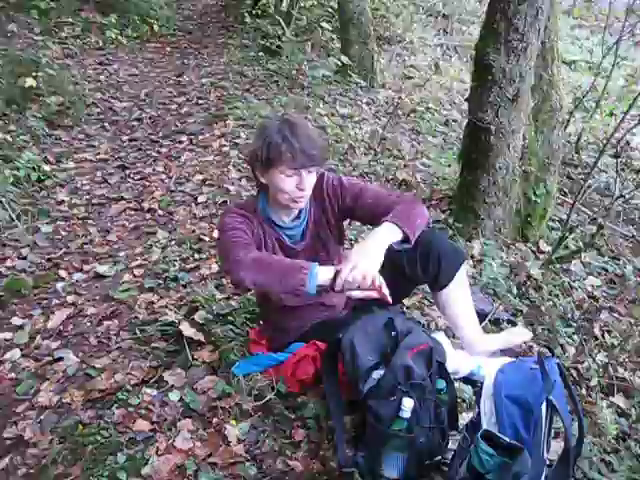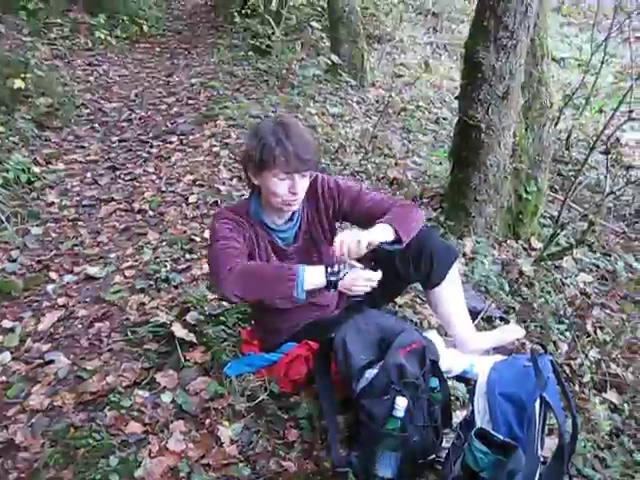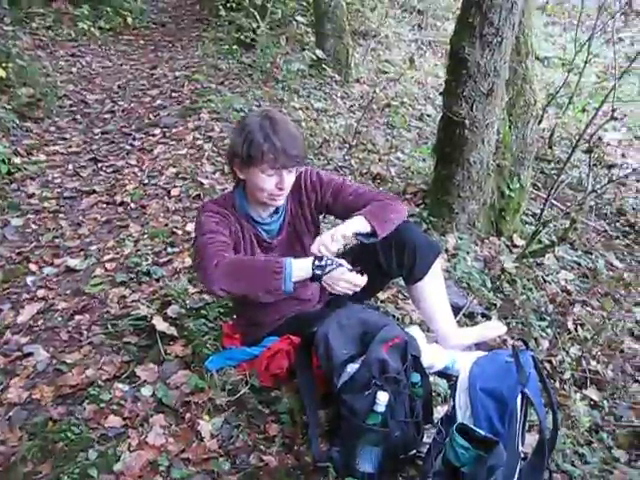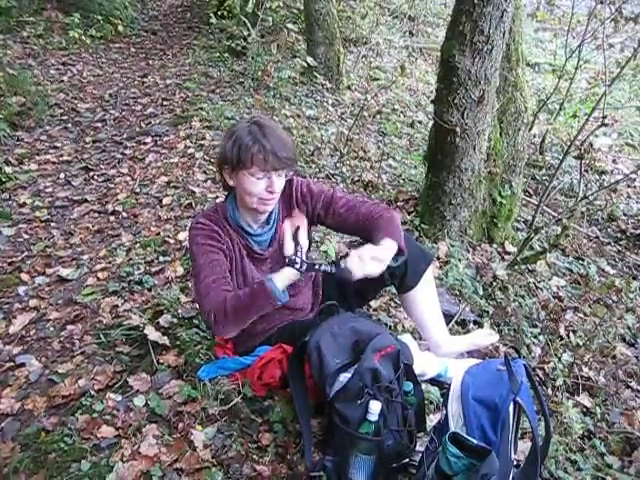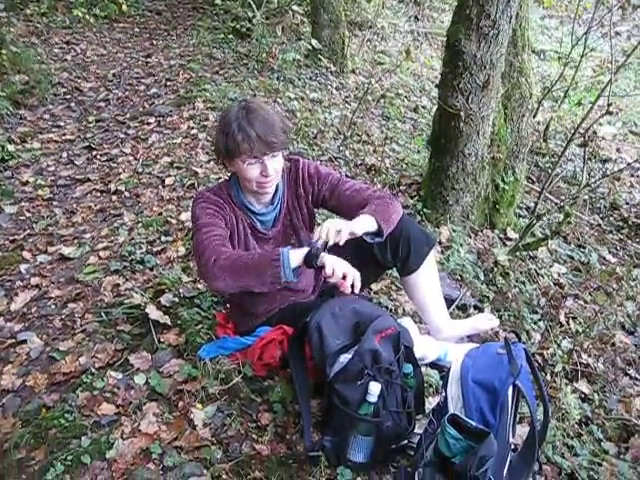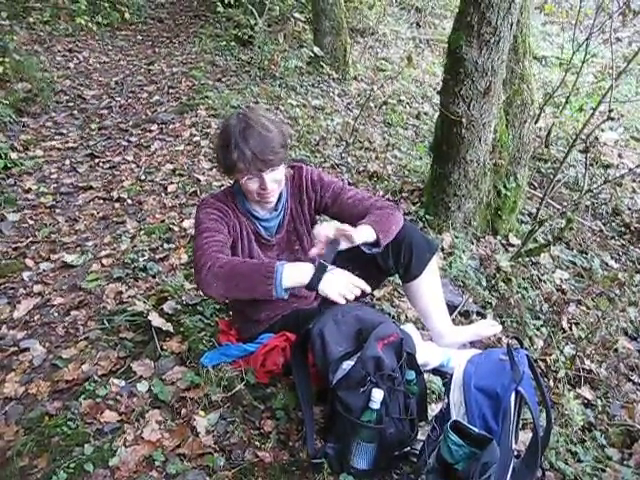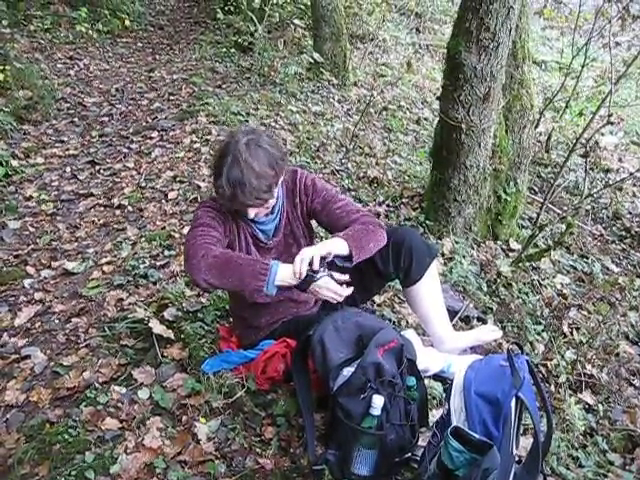
dt=0.5s
person 1, frame 1
left shoulder: (327, 190)
right shoulder: (240, 220)
left elbow: (413, 208)
right elbow: (243, 269)
left wrist: (377, 242)
right wrist: (334, 275)
left hip: (352, 297)
right hip: (303, 332)
left knee: (432, 244)
left ankle: (473, 343)
person 1, frame 2
left shoulder: (323, 191)
right shoulder: (232, 223)
left elbow: (408, 213)
right elbow: (229, 279)
left wrist: (369, 235)
right wrist: (329, 275)
left hip: (342, 297)
right hip: (295, 332)
left knee: (425, 242)
left ankle: (465, 341)
person 1, frame 3
left shoulder: (307, 184)
right shoulder: (218, 216)
left elbow: (392, 206)
right elbow: (215, 273)
left wrist: (344, 229)
right wrist: (314, 268)
left hip: (324, 291)
right hip: (277, 327)
left knee: (406, 237)
left ankle: (448, 337)
person 1, frame 4
left shoulder: (297, 194)
right shoulder: (209, 229)
left elbow: (383, 216)
right elbow: (220, 321)
left wrist: (383, 252)
right wrist: (290, 271)
left hip: (314, 299)
right hip: (269, 335)
left knee: (402, 248)
left ankle: (440, 344)
person 1, frame 5
left shoulder: (300, 174)
right shoulder: (212, 205)
left elbow: (387, 204)
right elbow: (215, 271)
left wrist: (354, 227)
right wrist: (308, 255)
left hip: (317, 282)
right hip: (269, 316)
left knee: (402, 229)
left ankle: (440, 329)
person 1, frame 6
left shoulder: (303, 181)
right shoulder: (217, 210)
left elbow: (387, 213)
right elbow: (210, 275)
left wrist: (354, 236)
right wrist: (308, 274)
left hip: (319, 290)
right hip: (273, 323)
left knee: (406, 236)
left ankle: (442, 334)
person 1, frame 7
left shoulder: (300, 185)
right shoulder: (215, 213)
left elbow: (372, 229)
right elbow: (200, 264)
left wrist: (326, 247)
right wrist: (297, 275)
left hip: (321, 291)
right hip: (274, 327)
left knee: (404, 241)
left ankle: (444, 340)
